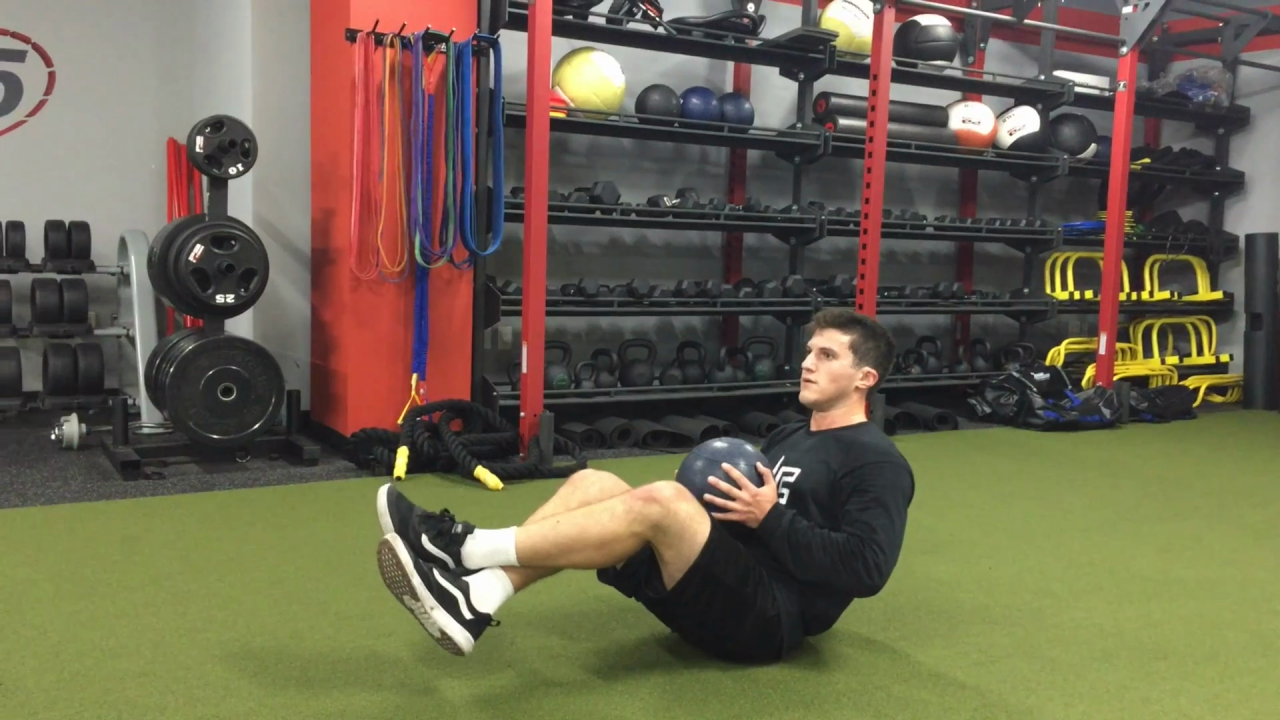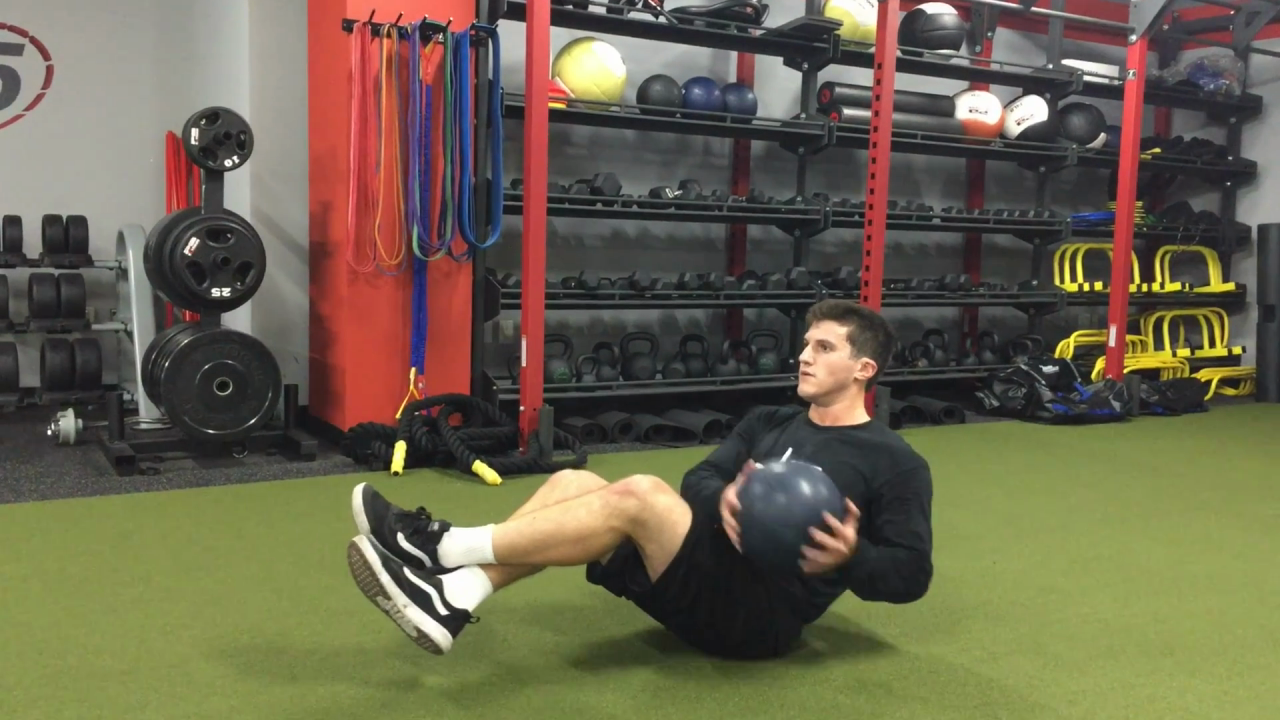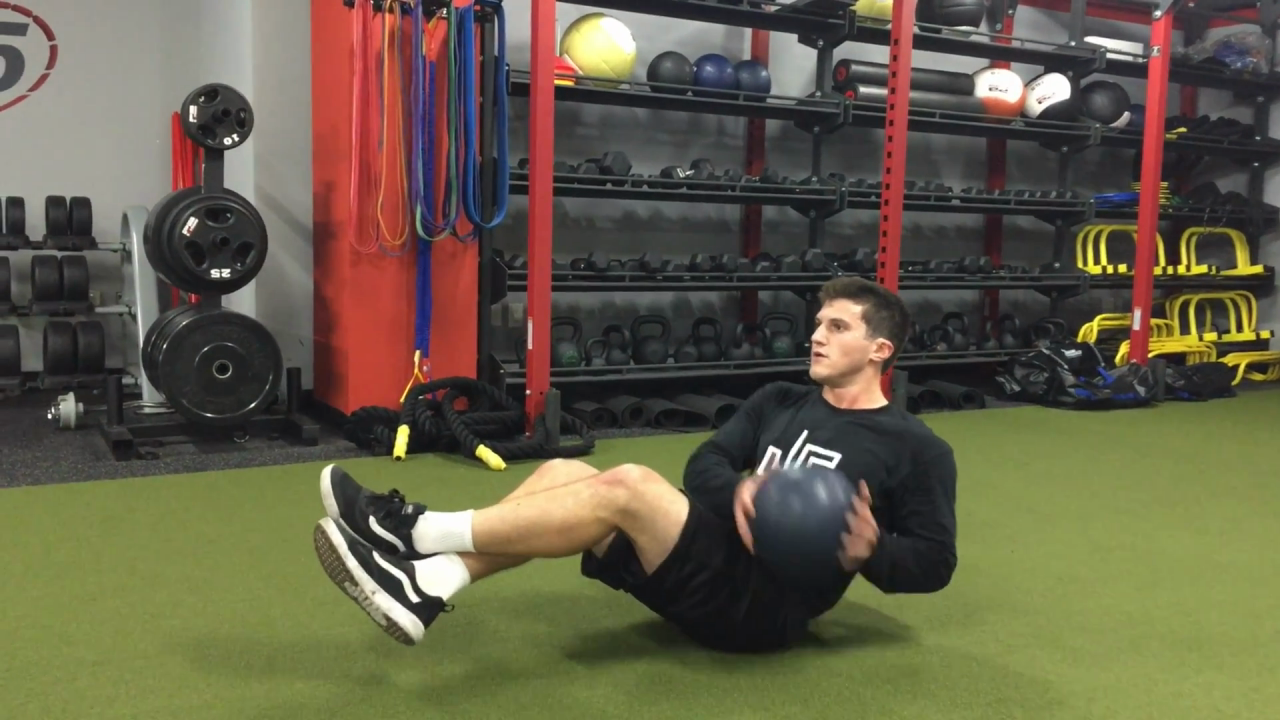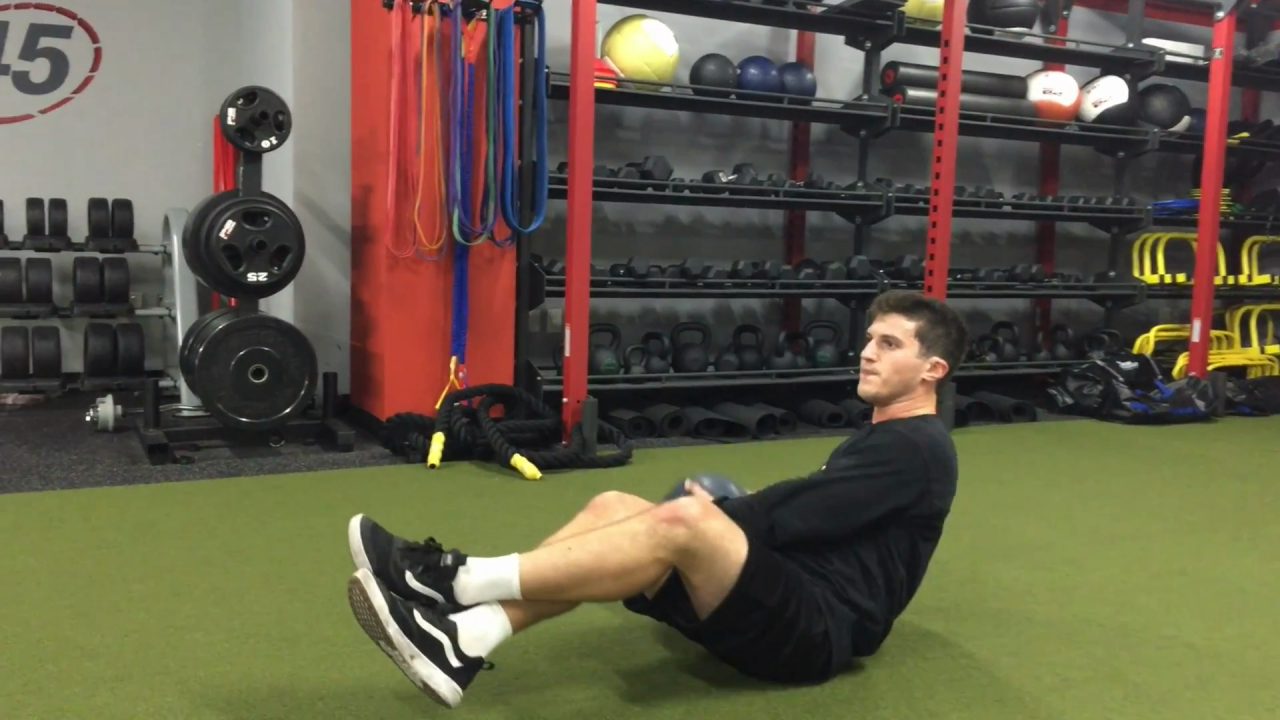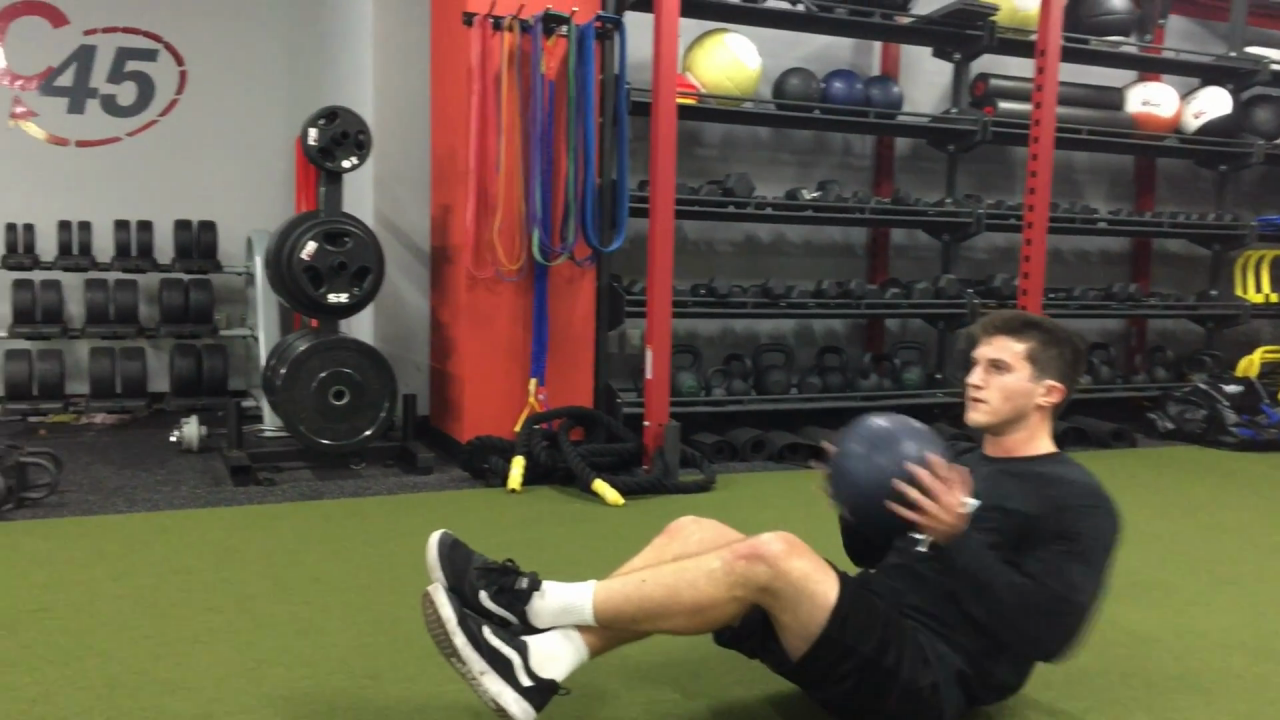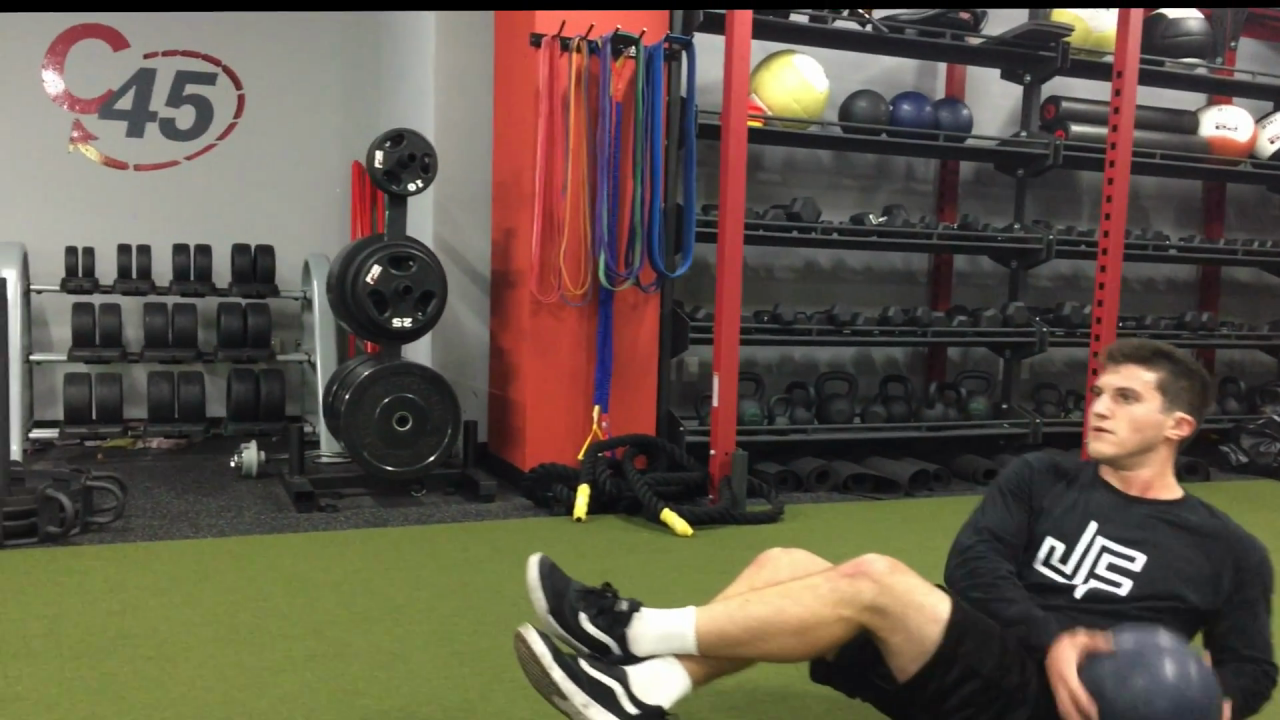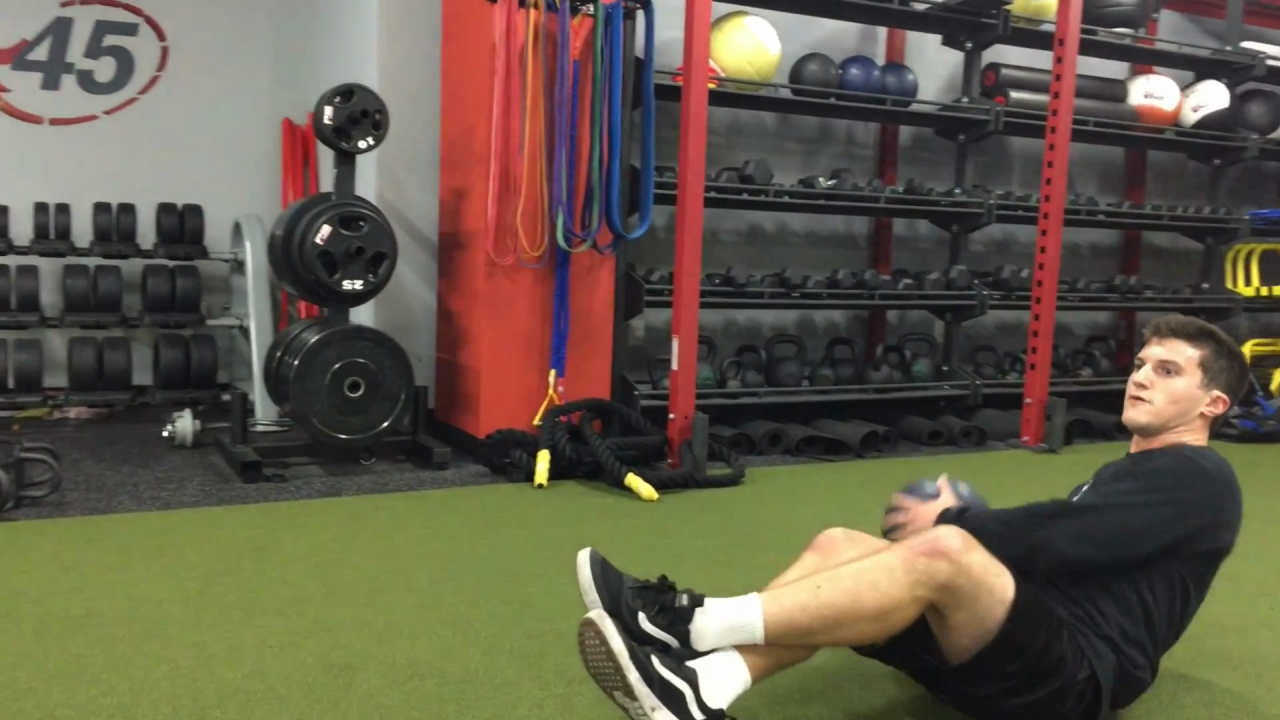
dt=0.7s
person 1, frame 1
left shoulder: (876, 463)
right shoulder: (788, 438)
left elbow: (865, 568)
left wrist: (771, 519)
right wrist: (721, 505)
left hip: (767, 616)
right hip: (717, 590)
left knee: (661, 500)
right knee: (592, 484)
left ankle: (470, 548)
right ankle: (472, 600)
person 1, frame 2
left shoulder: (894, 465)
right shoulder: (770, 423)
left elbow: (912, 570)
right elbow: (699, 479)
left wrist: (851, 560)
right wrist: (725, 499)
left hip: (760, 610)
right hip: (710, 574)
left knee: (642, 494)
right knee: (575, 482)
left ankle: (448, 547)
right ankle: (451, 600)
person 1, frame 3
left shoulder: (916, 449)
right shoulder: (780, 402)
left elbow: (935, 559)
right elbow: (704, 467)
left wrist: (869, 550)
right wrist: (738, 491)
left hip: (765, 601)
right hip: (724, 557)
left knee: (630, 485)
right knee: (566, 472)
left ankle: (425, 532)
right ankle: (424, 587)
person 1, frame 4
left shoulder: (915, 449)
right shoulder: (883, 435)
left elbow: (799, 514)
left wrist: (715, 518)
right wrist: (731, 520)
left hip: (814, 629)
right hip: (777, 596)
left knee: (688, 517)
right knee: (616, 507)
left ankle: (467, 579)
right ankle: (462, 641)
person 1, frame 5
left shoulder: (1074, 501)
right shoulder: (967, 463)
left elbow: (1046, 633)
left wrist: (956, 538)
right hip: (873, 626)
left knee: (772, 554)
right knee: (693, 533)
left ankle: (541, 603)
right ankle: (540, 663)
person 1, frame 6
right shoulder: (1043, 477)
right elbow: (971, 560)
right wrist: (1049, 636)
left knee: (874, 579)
right knee: (787, 565)
left ankle: (640, 631)
person 1, frame 7
left shoulder: (1198, 479)
right shoulder: (1125, 471)
left elbow: (1065, 541)
left wrist: (951, 523)
right wrist: (955, 528)
right hip: (1001, 642)
left knee: (944, 552)
right knee: (840, 546)
left ankle: (699, 622)
